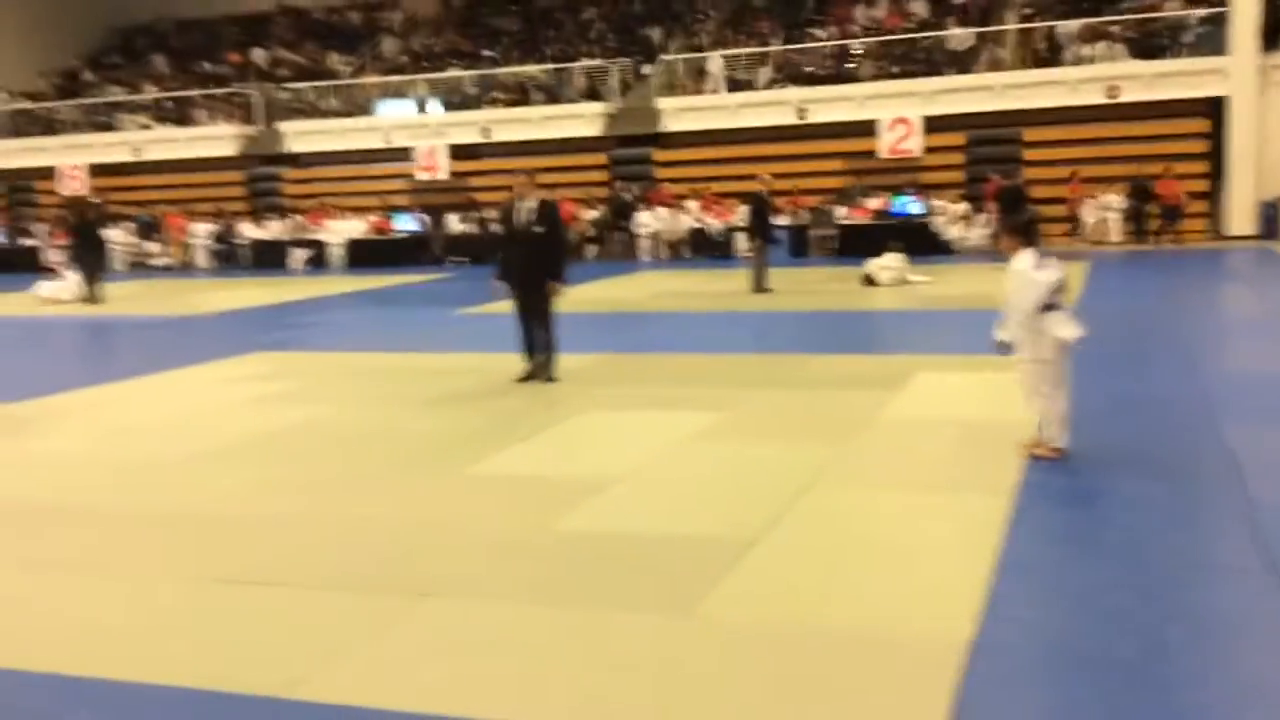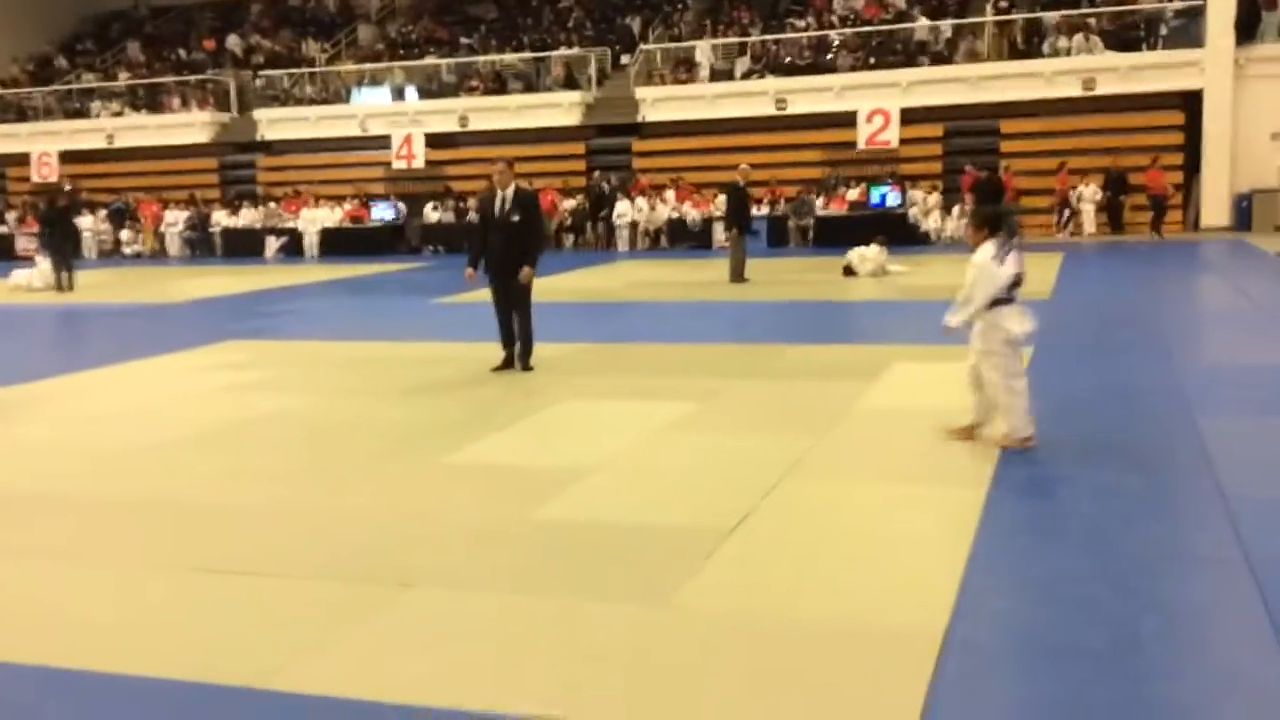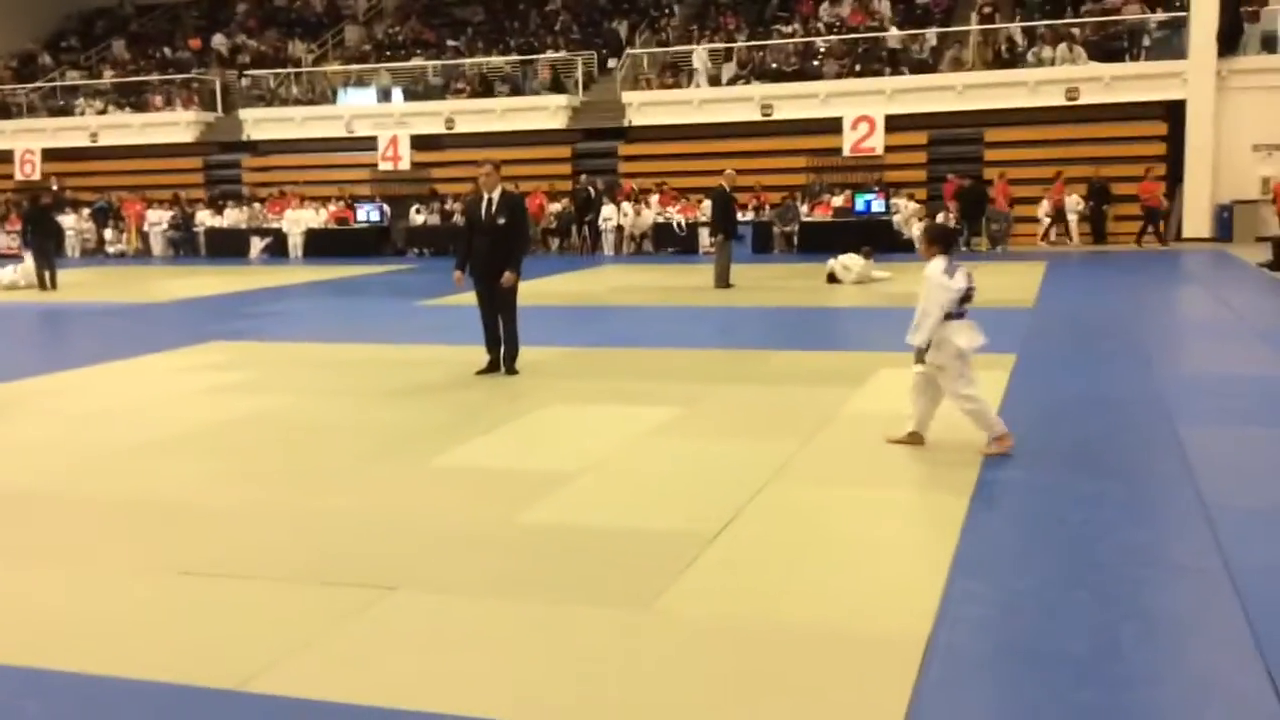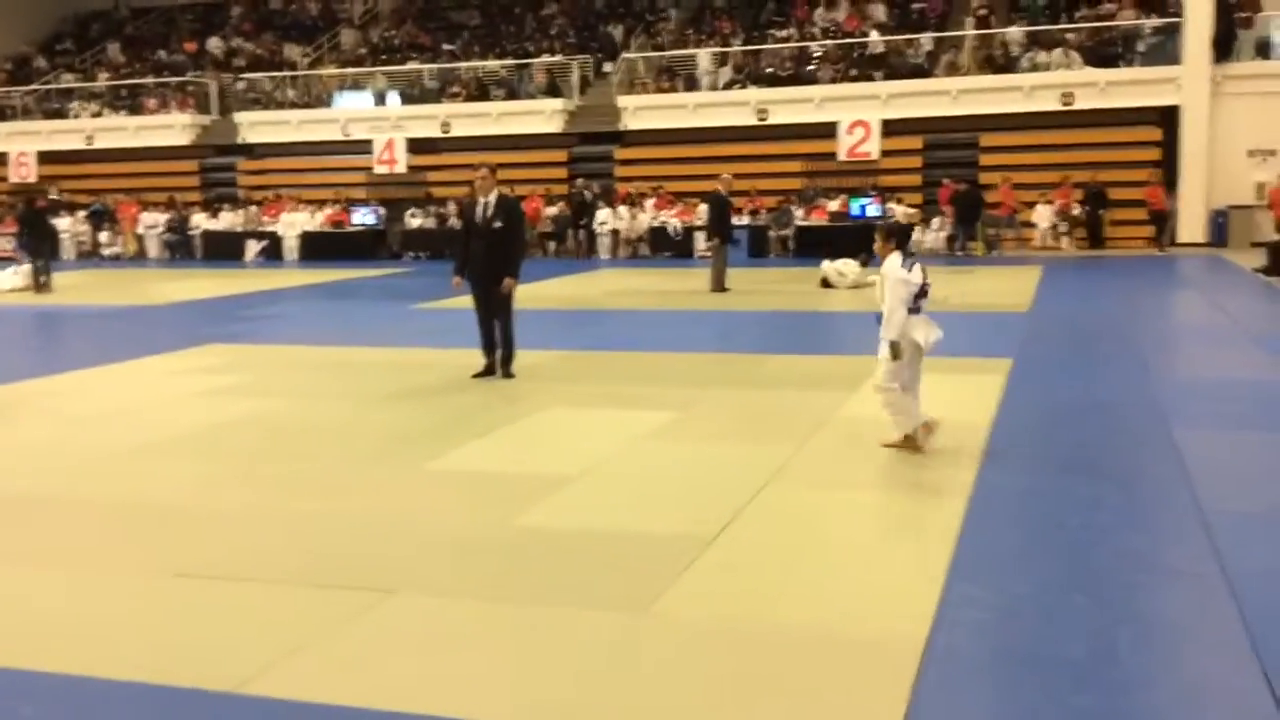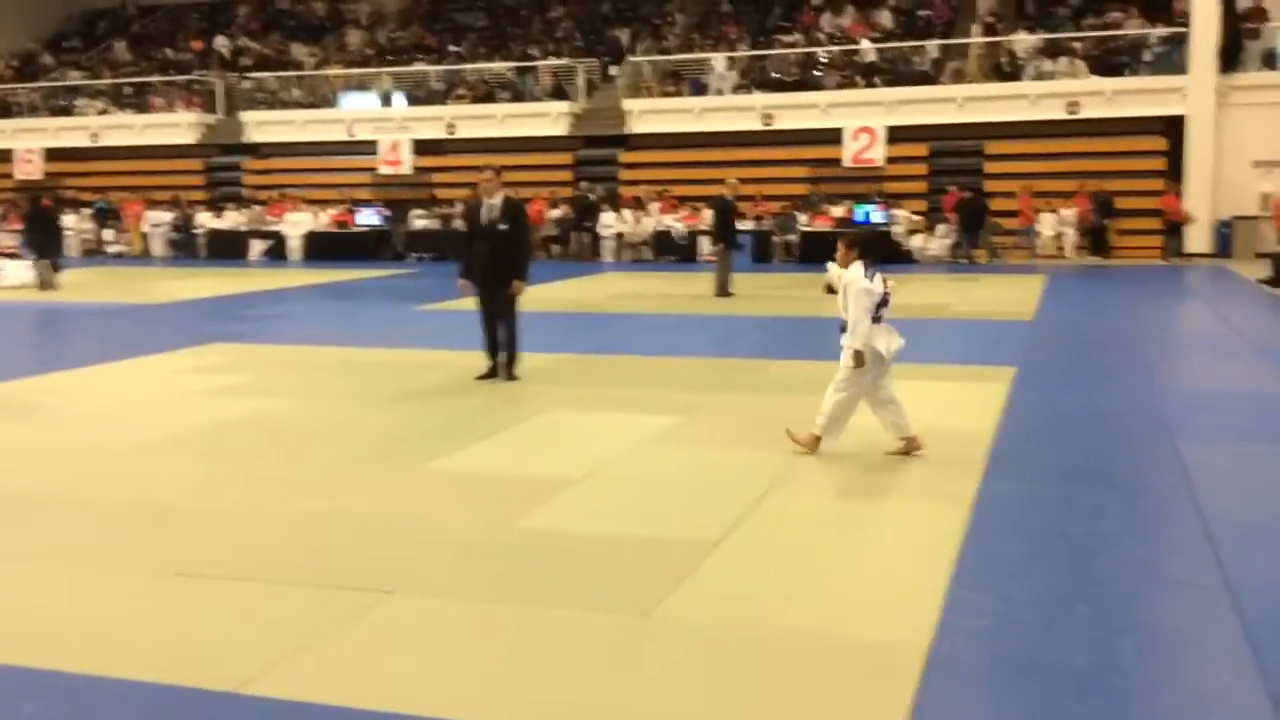
dt=0.2s
person 1, frame 1
left shoulder: (1022, 266)
right shoulder: (1040, 260)
left elbow: (1020, 307)
left wrist: (1006, 336)
left hip: (1042, 332)
right hip: (1048, 328)
left knee: (1044, 388)
right knee: (1045, 386)
left ankle: (1054, 444)
right ankle: (1053, 436)
person 1, frame 2
left shoulder: (984, 259)
right shoulder: (1007, 251)
left elbow: (974, 296)
left wrist: (954, 320)
left hip: (998, 324)
right hip: (997, 321)
left knee: (1005, 380)
right knee: (979, 373)
left ankle: (1022, 435)
right ankle: (976, 423)
person 1, frame 3
left shoulder: (934, 273)
right shoulder: (954, 269)
left elbow: (929, 312)
left wrist: (918, 344)
left hip: (946, 338)
right hip: (949, 334)
left knee: (961, 390)
right knee: (922, 382)
left ankle: (1000, 435)
right ankle: (916, 432)
person 1, frame 4
left shoulder: (893, 268)
right shoulder: (908, 264)
left elbow: (895, 308)
left wrist: (892, 340)
left hip: (903, 334)
right hip: (913, 330)
left knee: (886, 384)
right knee: (905, 385)
left ankle: (920, 426)
right ankle: (910, 435)
person 1, frame 5
left shoulder: (857, 279)
right shoulder: (868, 273)
left elbow: (860, 317)
left wrist: (857, 348)
left hip: (864, 343)
right hip: (875, 341)
left knee: (841, 391)
right knee: (879, 393)
left ankle: (814, 438)
right ankle: (909, 438)
person 2, frame 1
left shoulder: (548, 210)
right shoulder: (509, 212)
left elbow: (559, 246)
right elbow: (505, 246)
left wrist: (557, 278)
right wrist: (503, 275)
left hip: (542, 278)
right hip: (518, 277)
left knee: (543, 322)
right knee: (526, 322)
left ankle: (546, 367)
right ankle: (533, 366)
person 2, frame 2
left shoulder: (528, 198)
right shoulder: (486, 201)
left elbow: (537, 235)
right elbow: (481, 235)
left wrist: (531, 264)
right wrist: (472, 263)
left hip: (520, 267)
right hip: (495, 266)
left knee: (522, 312)
right knee: (502, 314)
left ankle: (524, 357)
right ankle: (509, 356)
person 2, frame 3
left shoulder: (514, 201)
right shoulder: (472, 204)
left elbow: (521, 238)
right elbow: (466, 238)
left wrist: (513, 268)
right wrist: (460, 266)
left hip: (505, 271)
right hip: (481, 270)
left knee: (507, 316)
right knee: (487, 317)
left ankle: (509, 361)
right ankle: (494, 359)
person 2, frame 4
left shoulder: (510, 205)
right shoulder: (469, 207)
left elbow: (517, 242)
right elbow: (464, 242)
left wrist: (512, 274)
right wrist: (459, 271)
left hip: (501, 274)
right hip: (477, 273)
left knee: (503, 319)
right knee: (484, 320)
left ankle: (506, 364)
right ankle: (490, 363)
person 2, frame 5
left shoulder: (514, 207)
right shoulder: (473, 209)
left elbow: (523, 244)
right elbow: (468, 243)
left wrist: (520, 276)
right wrist: (465, 274)
left hip: (506, 275)
right hip: (482, 274)
left knee: (507, 321)
right knee: (488, 322)
left ankle: (509, 365)
right ankle: (494, 365)
